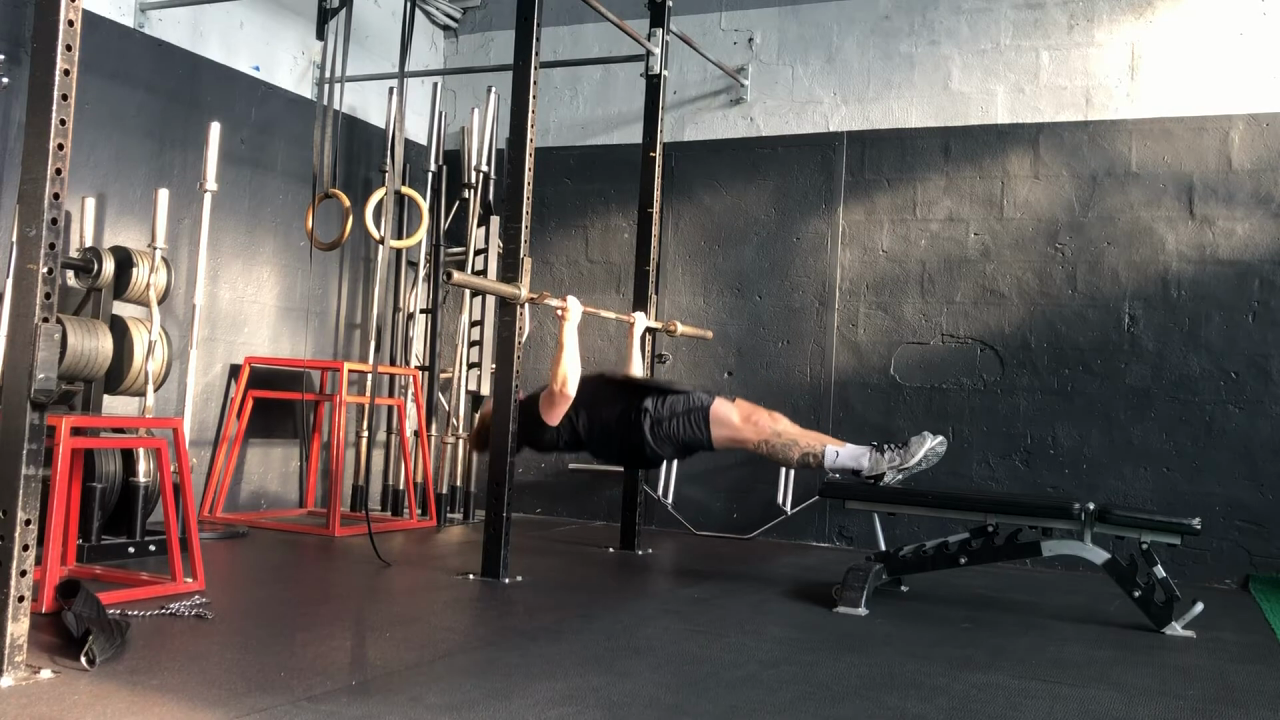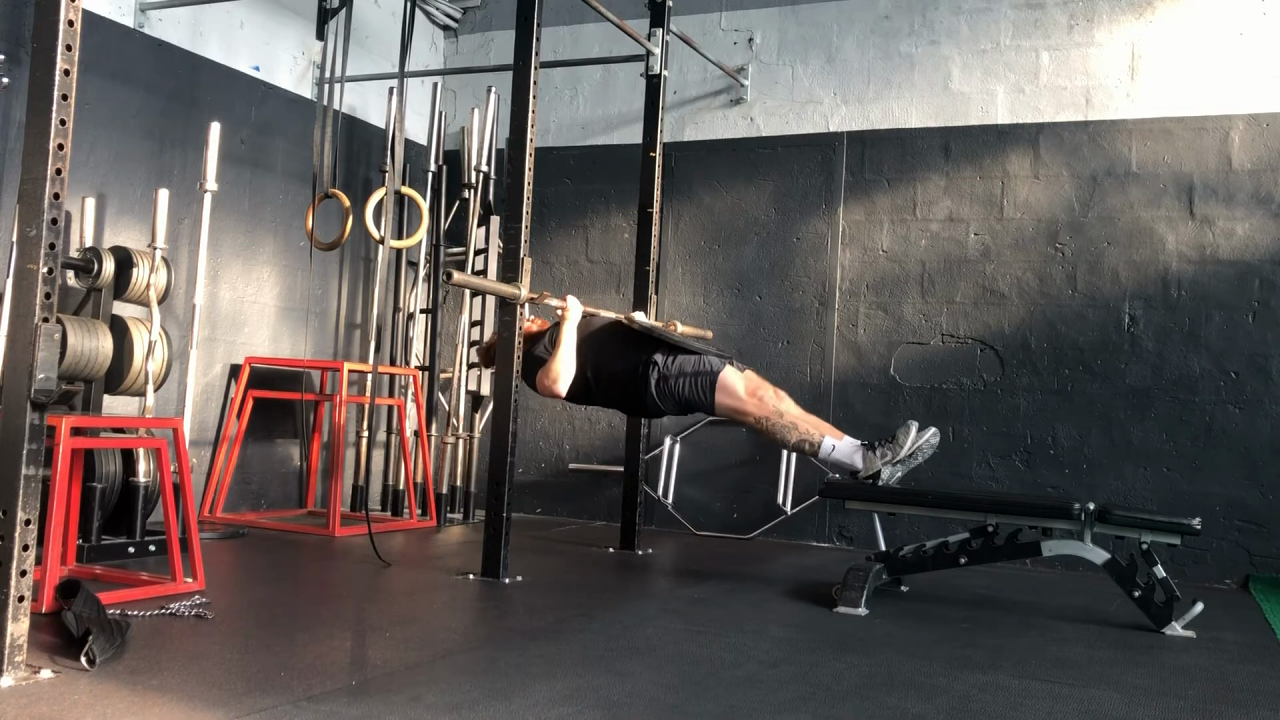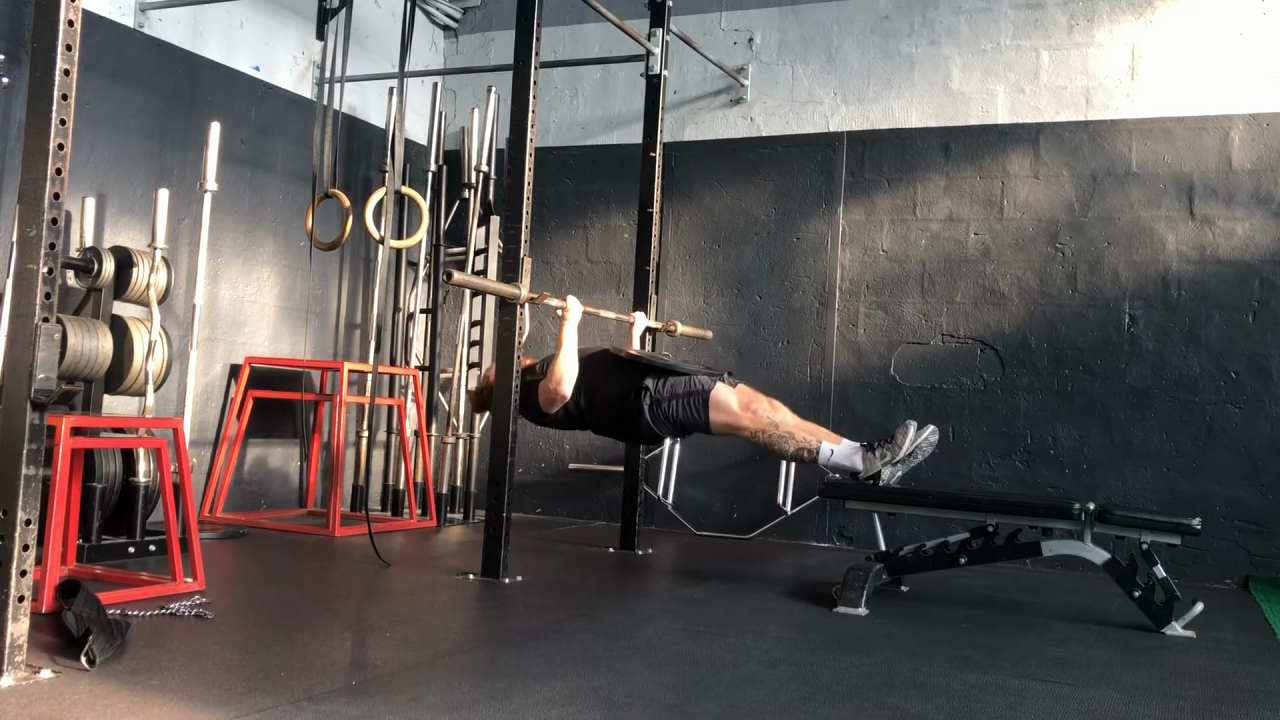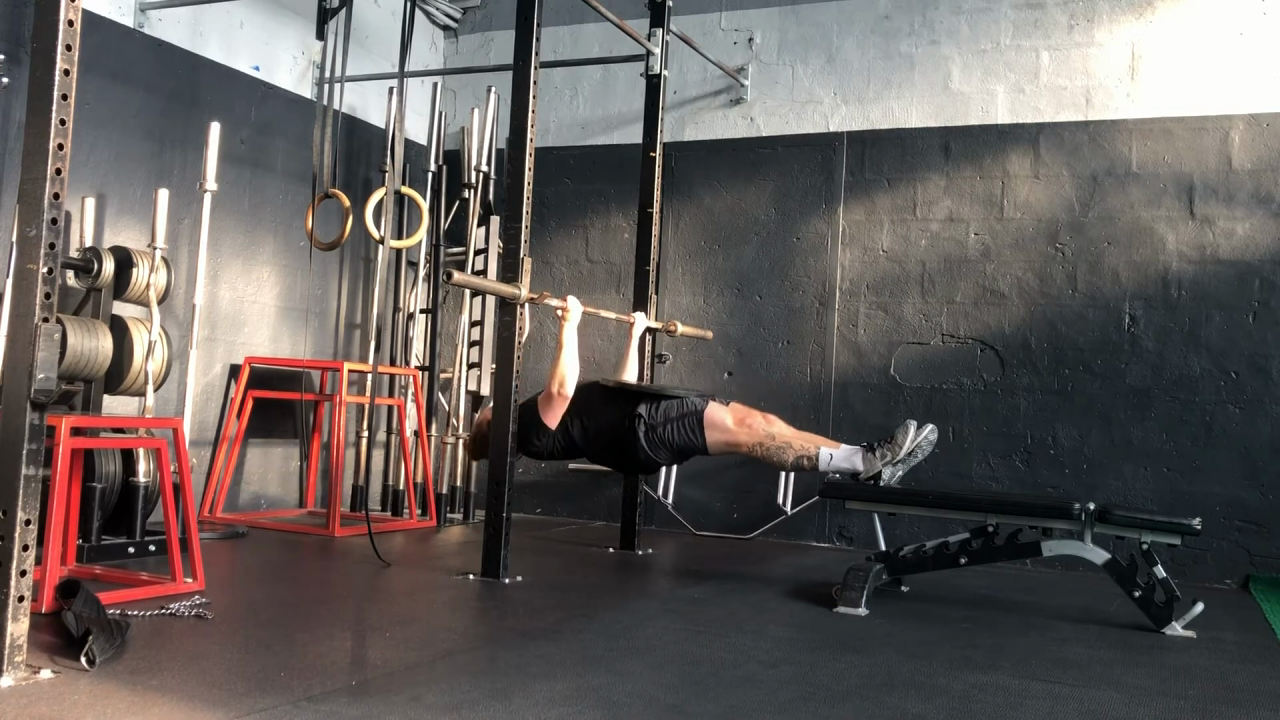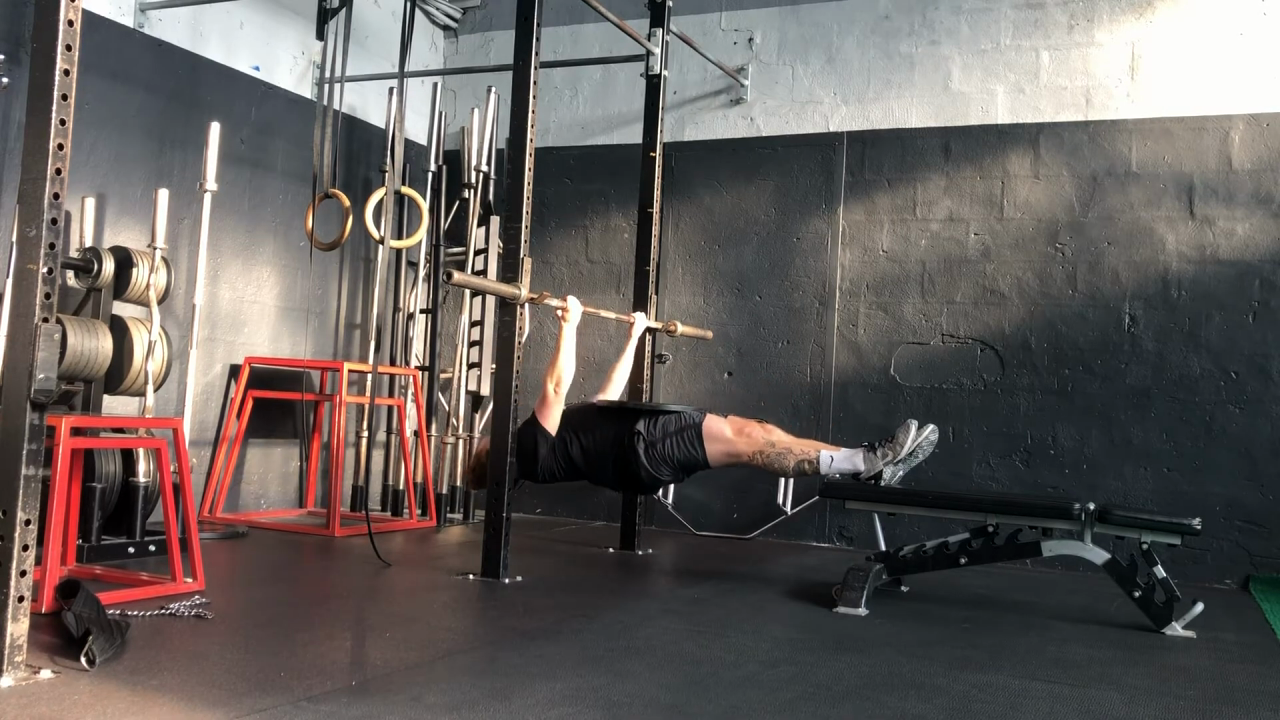
dt=0.5s
person 1, frame 1
left shoulder: (537, 413)
right shoulder: (534, 423)
left elbow: (630, 386)
right elbow: (565, 388)
left wrist: (636, 336)
right wrist: (568, 326)
left hip: (649, 411)
right hip: (645, 424)
left knee: (761, 419)
right knee: (751, 426)
left ankle: (872, 461)
right ankle: (873, 462)
person 1, frame 2
left shoulder: (553, 342)
right shoulder: (534, 357)
right elbow: (558, 384)
left wrist: (636, 327)
right wrist: (569, 322)
left hip: (656, 359)
right hip: (651, 374)
left knee: (763, 393)
right knee: (755, 398)
left ankle: (866, 458)
right ankle: (863, 459)
person 1, frame 3
left shoulder: (542, 373)
right shoulder: (530, 394)
right elbow: (561, 388)
left wrist: (635, 334)
right wrist: (568, 324)
left hip: (649, 388)
right hip: (643, 401)
left knee: (759, 406)
right knee: (746, 413)
left ankle: (865, 459)
right ankle: (863, 461)
person 1, frame 4
left shoulder: (541, 420)
right shoulder: (530, 429)
left elbow: (623, 390)
right elbow: (562, 389)
left wrist: (635, 336)
right wrist: (569, 326)
left hip: (642, 417)
right hip: (639, 431)
left knee: (752, 419)
right knee: (741, 427)
left ankle: (867, 459)
right ankle: (865, 463)
person 1, frame 5
left shoulder: (543, 442)
right shoulder: (532, 448)
left elbow: (609, 396)
right elbow: (557, 388)
left wrist: (633, 338)
right wrist: (568, 326)
left hip: (640, 437)
right hip: (639, 448)
left knee: (753, 432)
right knee: (743, 438)
left ankle: (867, 462)
right ankle: (866, 464)
